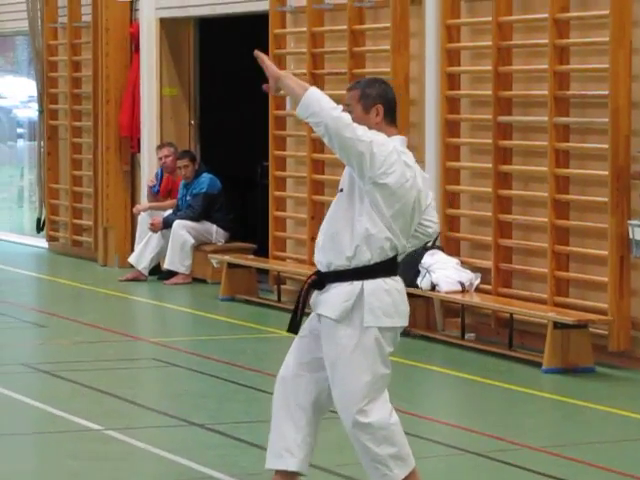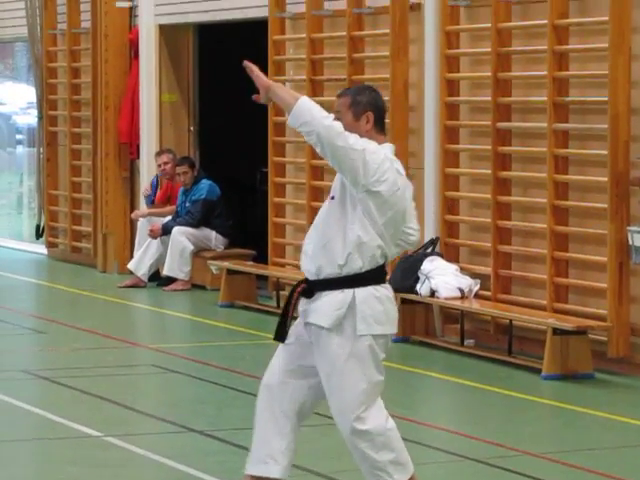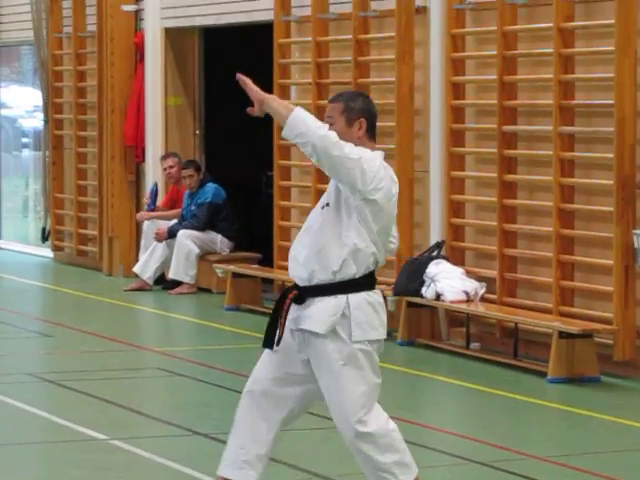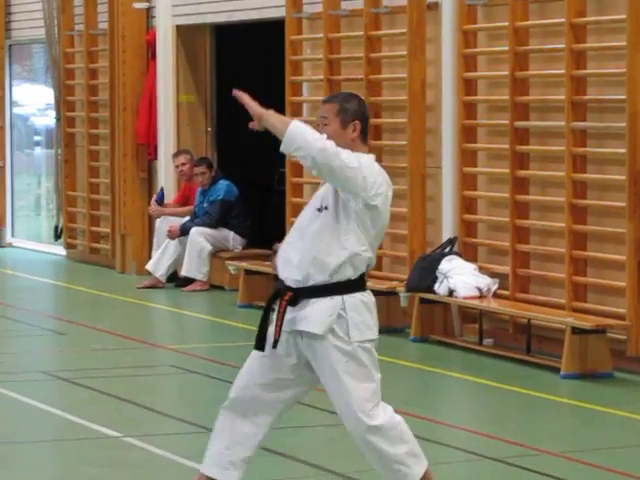
dt=0.1s
person 1, frame 1
left shoulder: (383, 156)
right shoulder: (404, 166)
left elbow: (327, 117)
right elbow: (426, 227)
left wrist: (281, 78)
left hip: (361, 302)
right hip: (342, 298)
left knee: (360, 402)
right knee: (298, 382)
person 1, frame 2
left shoulder: (376, 164)
right shoulder: (370, 171)
left elbow: (320, 126)
right elbow: (407, 237)
left wrist: (272, 88)
left hip: (352, 312)
right hip: (322, 306)
left knee: (358, 411)
right knee: (281, 387)
person 1, frame 3
left shoulder: (370, 172)
right shoulder: (359, 178)
left elbow: (315, 138)
right elbow: (387, 244)
left wrist: (267, 101)
left hip: (344, 317)
right hip: (312, 312)
left knee: (357, 414)
right knee: (265, 394)
person 1, frame 4
left shoulder: (367, 177)
right shoulder: (340, 182)
left elbow: (319, 149)
left wrist: (264, 115)
right wrist: (292, 257)
left hip: (339, 317)
right hip: (297, 314)
left knee: (365, 412)
right knee: (252, 395)
person 2, frame 1
left shoulder: (206, 181)
right shoulder: (184, 183)
left elbow: (195, 213)
right elbow: (178, 211)
left wrist: (165, 221)
right wrist: (162, 221)
left hip: (217, 229)
right hip: (199, 226)
left knee: (179, 225)
right knee: (160, 229)
left ankle: (184, 274)
right ankle: (141, 270)
person 2, frame 2
left shoulder: (205, 188)
right shoulder: (184, 190)
left elbow: (194, 219)
right elbow: (177, 217)
left wrist: (164, 228)
right wrist: (161, 227)
left hip: (216, 235)
right hip: (198, 232)
left knee: (178, 231)
right knee: (160, 236)
left ankle: (183, 280)
right ankle: (140, 276)
person 2, frame 3
left shoulder: (211, 191)
right shoulder: (189, 193)
left elbow: (200, 223)
right elbow: (183, 221)
left wrist: (169, 231)
right wrist: (167, 230)
left hip: (221, 238)
right hip: (204, 235)
left knee: (184, 235)
right knee: (165, 239)
left ankle: (189, 283)
right ankle: (145, 279)
person 2, frame 4
left shoulder: (224, 188)
right shoulder: (202, 190)
left elbow: (212, 220)
right elbow: (195, 218)
left wrist: (182, 229)
right wrist: (180, 228)
left hip: (233, 235)
right hip: (216, 232)
left knee: (197, 232)
right knee: (179, 236)
left ankle: (201, 281)
right ankle: (158, 277)
